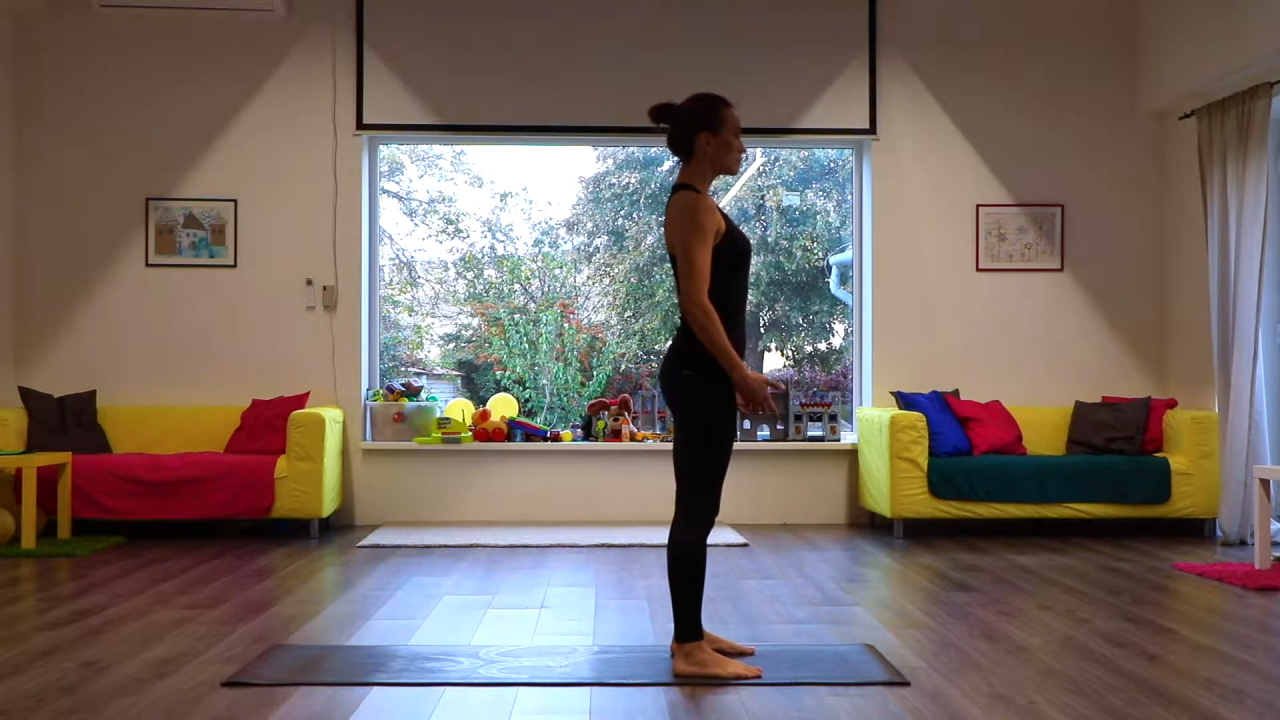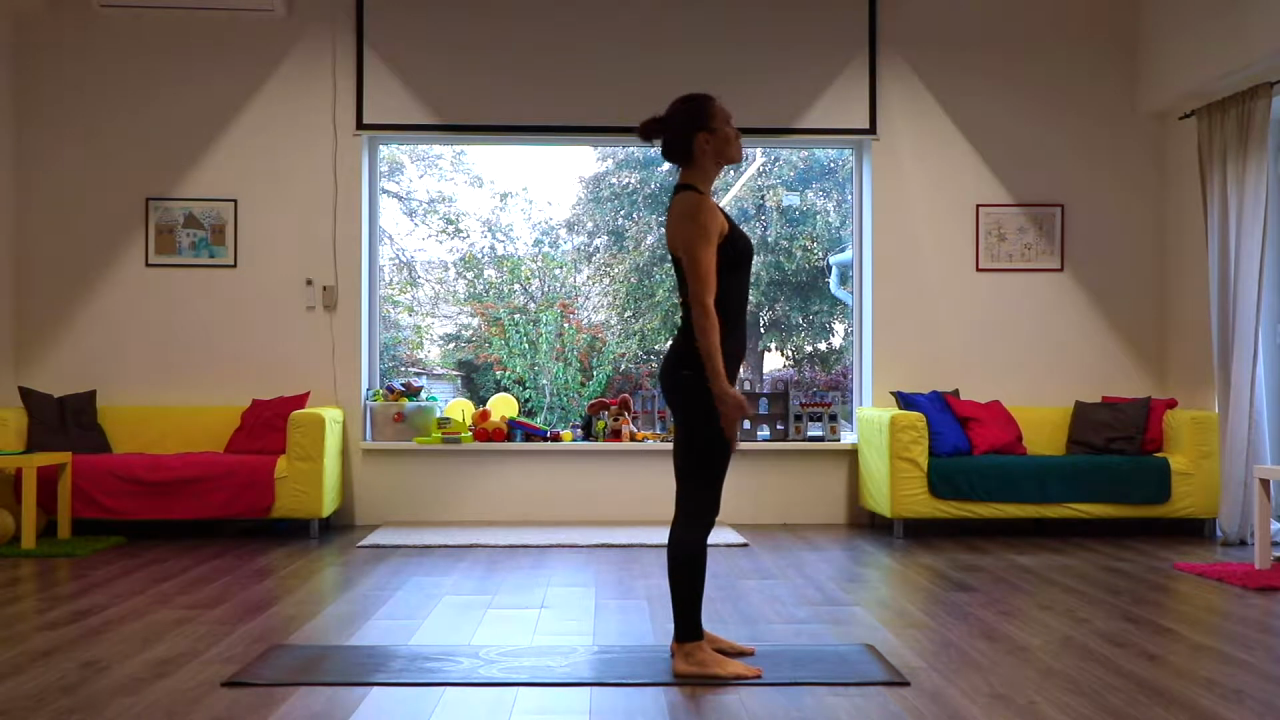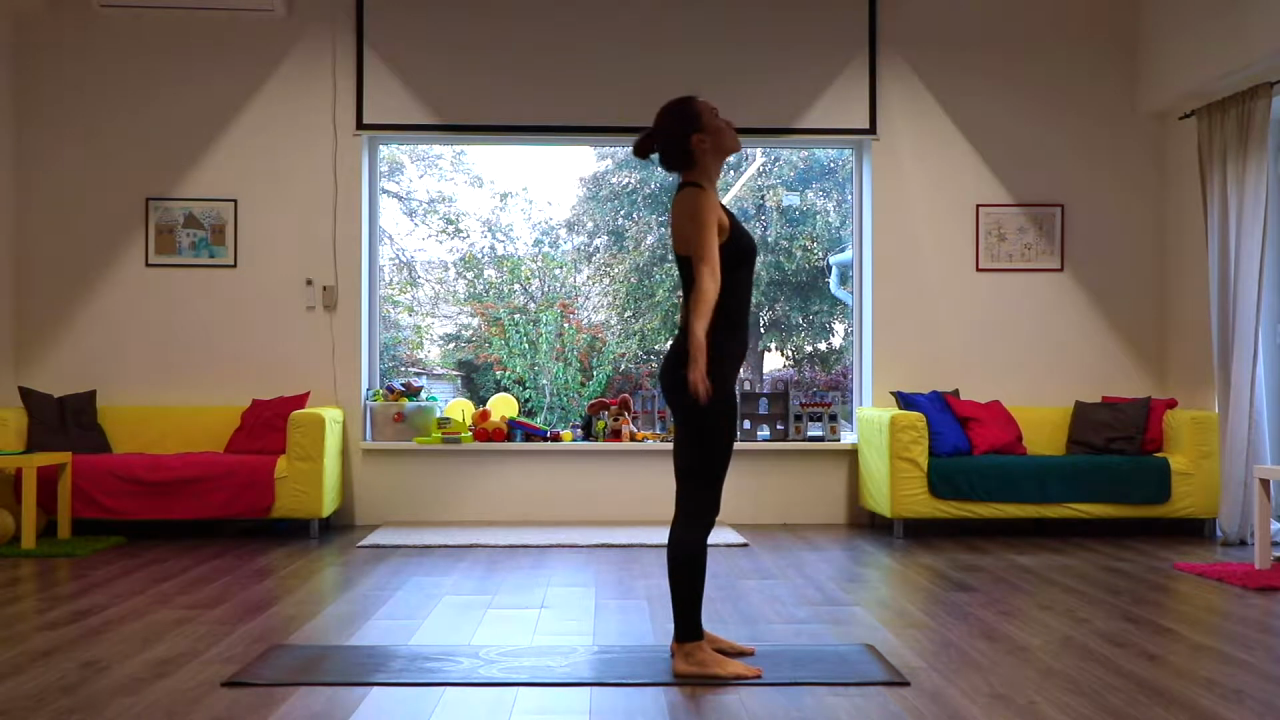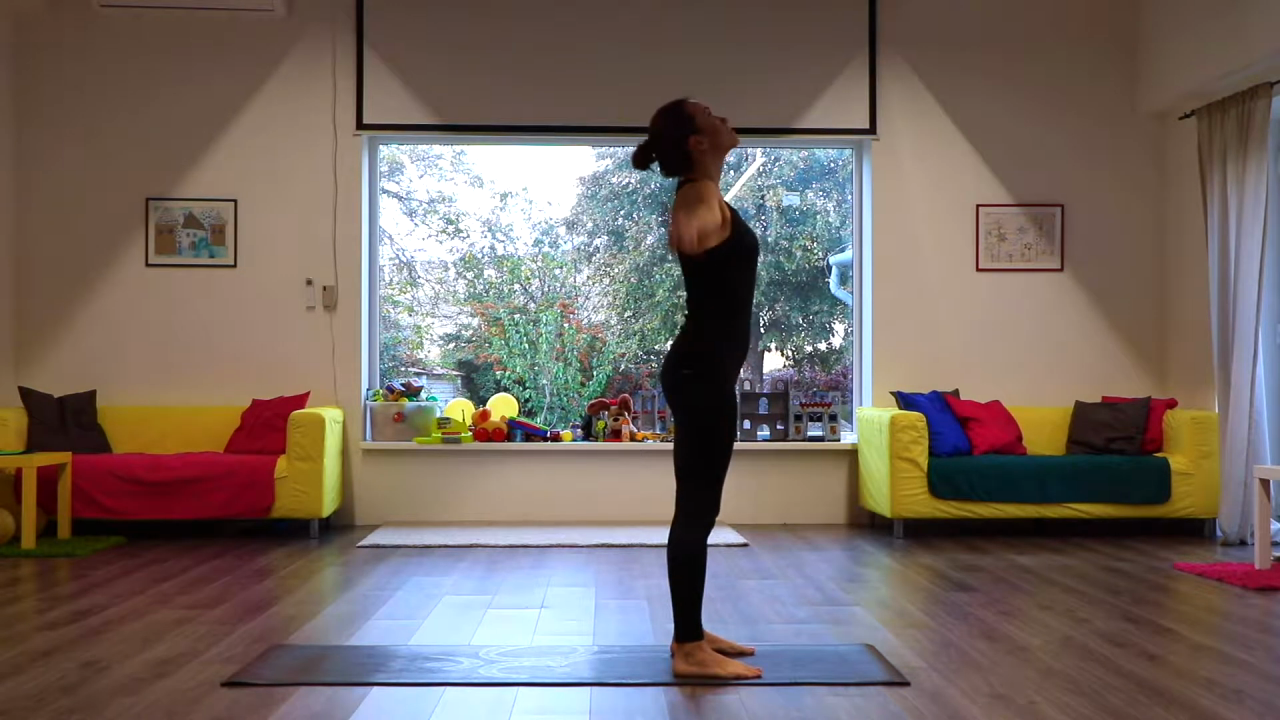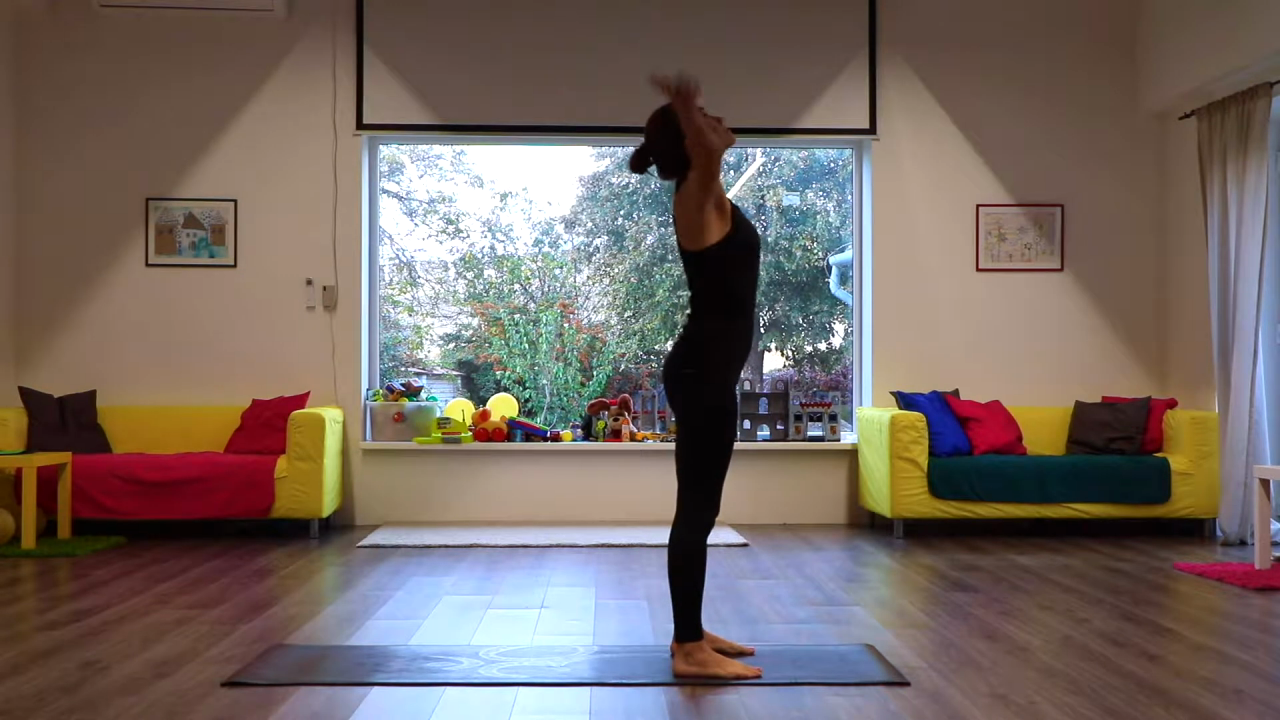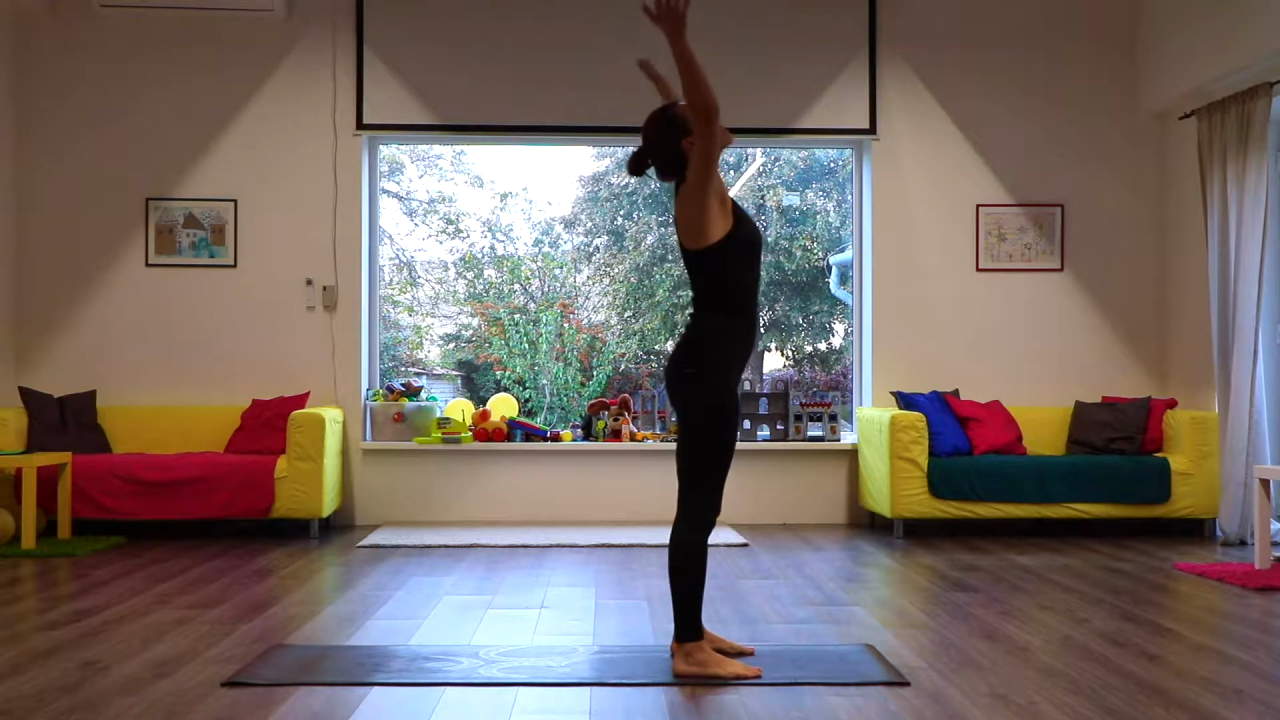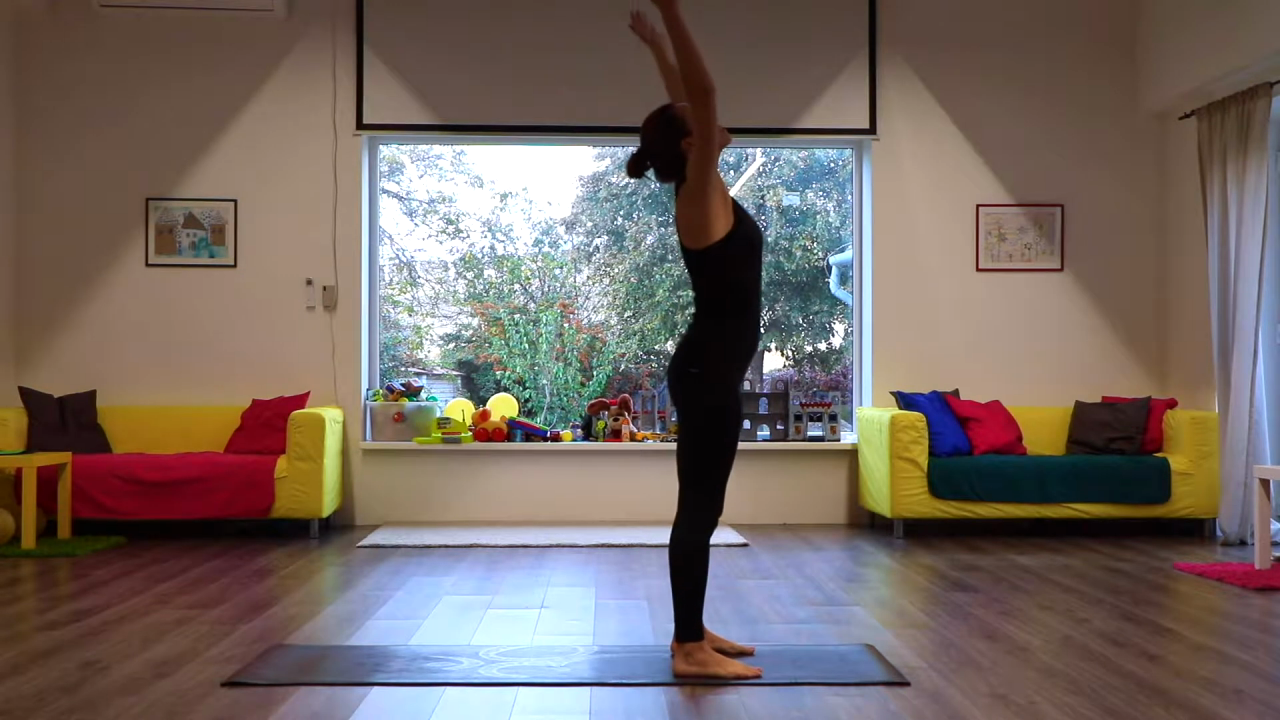
dt=0.2s
person 1, frame 1
left shoulder: (694, 202)
right shoulder: (693, 205)
right elbow: (696, 304)
left wrist: (736, 374)
right wrist: (742, 376)
left hip: (705, 372)
right hip: (701, 375)
left knee: (698, 508)
right knee: (696, 510)
left ankle: (691, 633)
right ankle: (690, 649)
person 1, frame 2
left shoulder: (697, 201)
right shoulder: (695, 205)
right elbow: (704, 299)
right wrist: (719, 379)
left hip: (702, 369)
right hip: (700, 373)
left knee: (698, 509)
right knee: (696, 510)
left ankle: (691, 633)
right ankle: (689, 649)
person 1, frame 3
left shoulder: (701, 198)
right shoulder: (698, 200)
right elbow: (709, 276)
right wrist: (699, 349)
left hip: (709, 367)
right hip: (705, 370)
left knee: (699, 508)
right knee: (696, 510)
left ankle: (692, 633)
right ankle: (689, 649)
person 1, frame 4
left shoulder: (705, 196)
right shoulder: (701, 195)
right elbow: (696, 218)
right wrist: (687, 229)
left hip: (705, 367)
right hip: (703, 369)
left knee: (698, 508)
right knee: (697, 510)
left ankle: (691, 633)
right ankle: (690, 650)
person 1, frame 5
left shoulder: (704, 195)
right shoulder: (701, 196)
left elbow: (699, 155)
right elbow: (705, 156)
left wrist: (680, 117)
right wrist: (683, 112)
left hip: (707, 367)
right hip: (704, 369)
left knee: (698, 508)
right knee: (696, 510)
left ankle: (691, 634)
right ankle: (688, 650)
person 1, frame 6
left shoulder: (703, 190)
right shoulder: (700, 190)
left elbow: (693, 116)
right elbow: (706, 111)
left wrist: (657, 79)
left hip: (707, 367)
right hip: (707, 369)
left knee: (699, 507)
right knee: (698, 508)
left ankle: (691, 631)
right ankle: (690, 649)
person 1, frame 7
left shoulder: (703, 189)
right shoulder: (700, 191)
left elbow: (688, 100)
right elbow: (700, 93)
left hip: (709, 368)
right hip: (709, 371)
left knee: (700, 507)
right knee: (699, 508)
left ankle: (692, 632)
right ankle: (690, 649)
